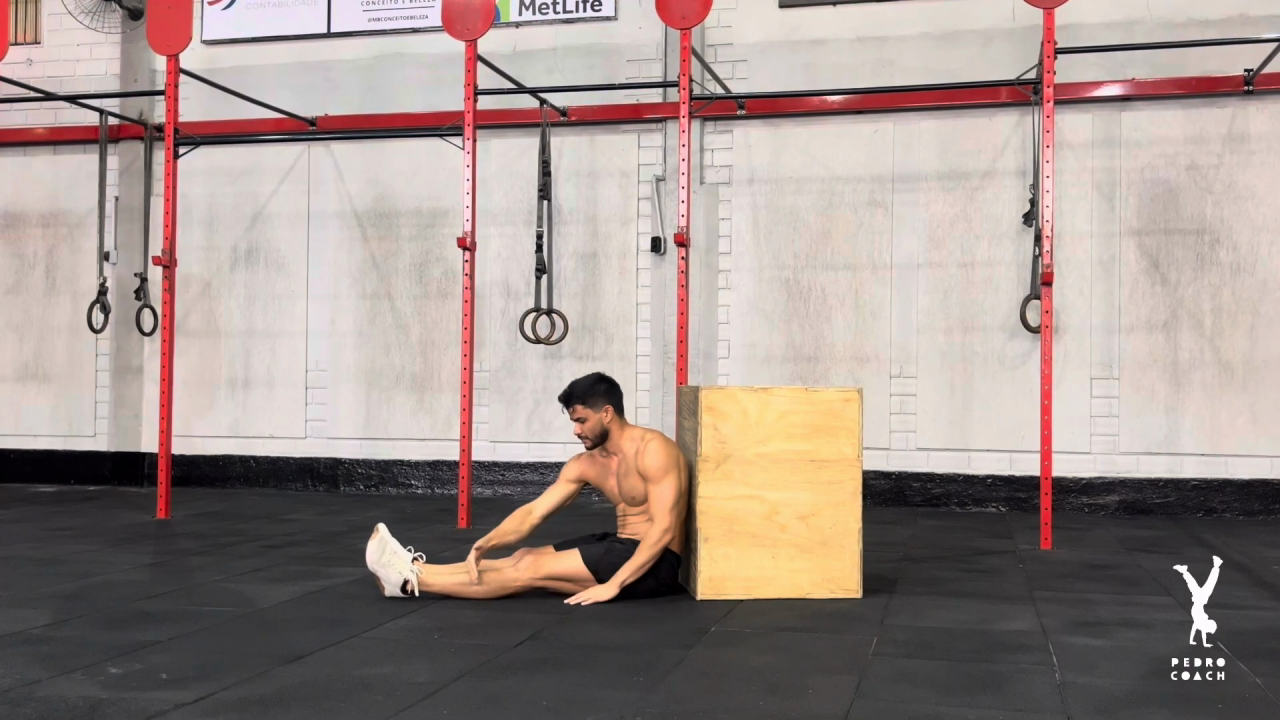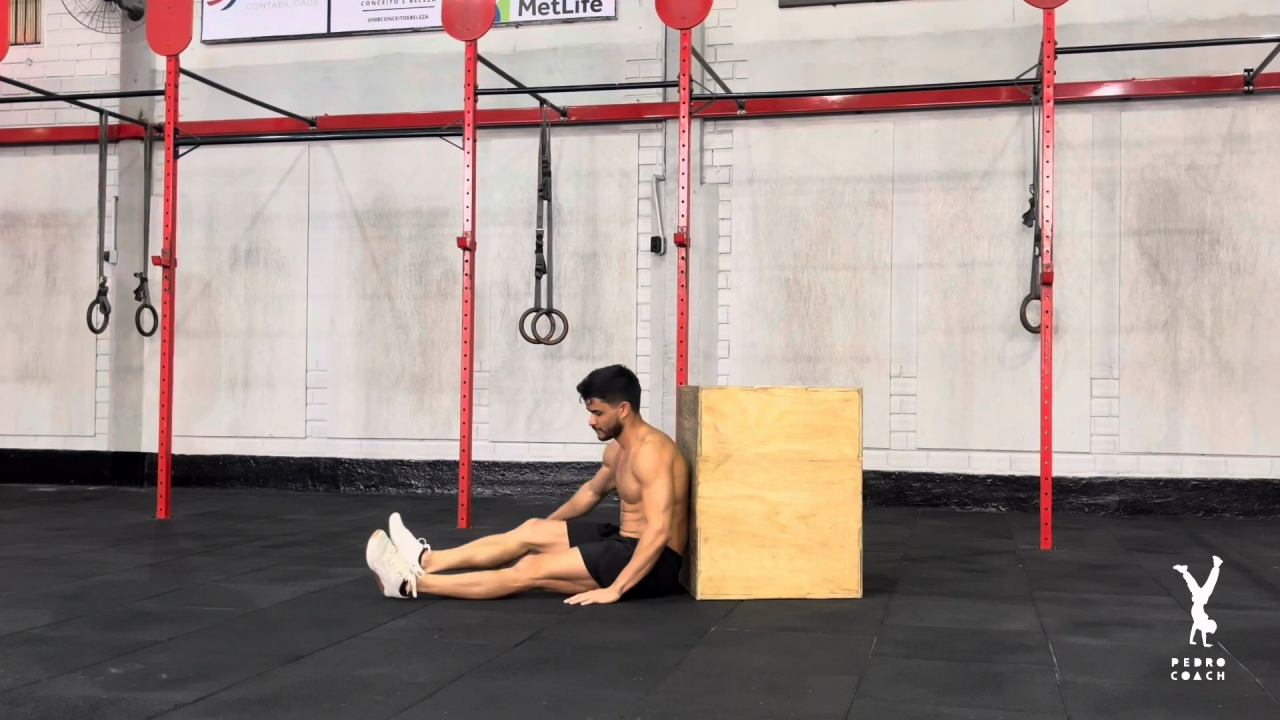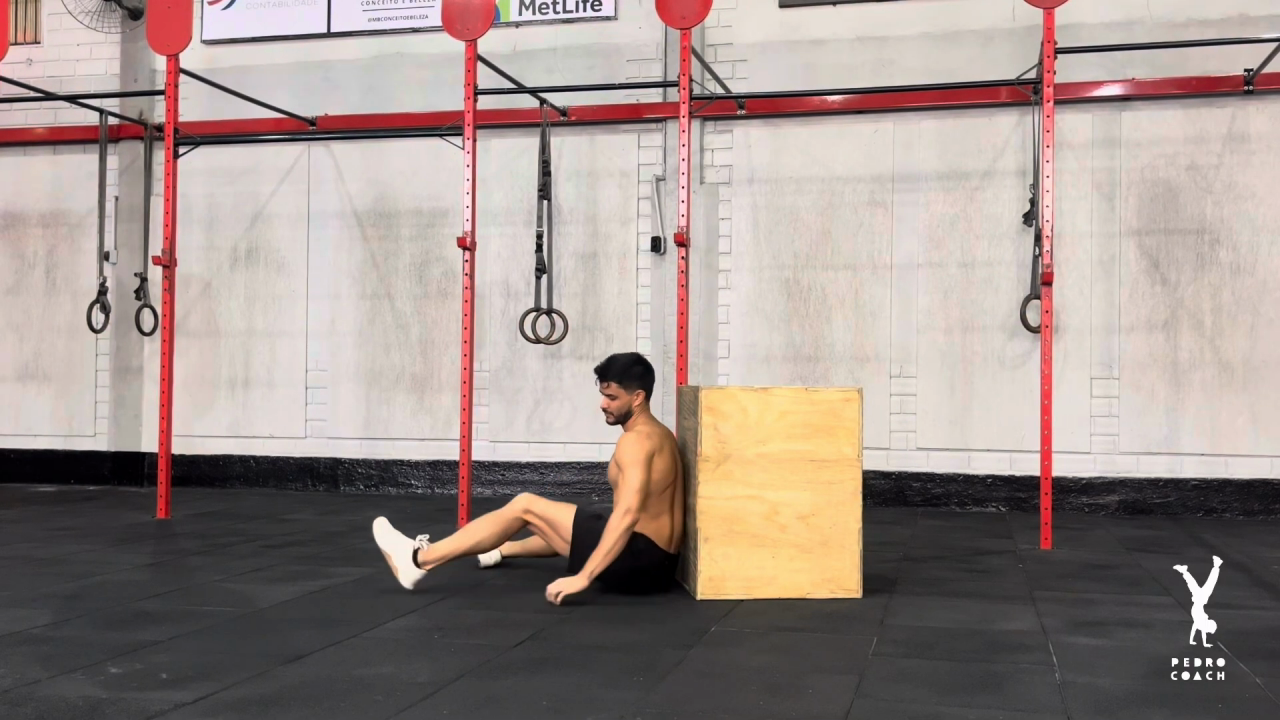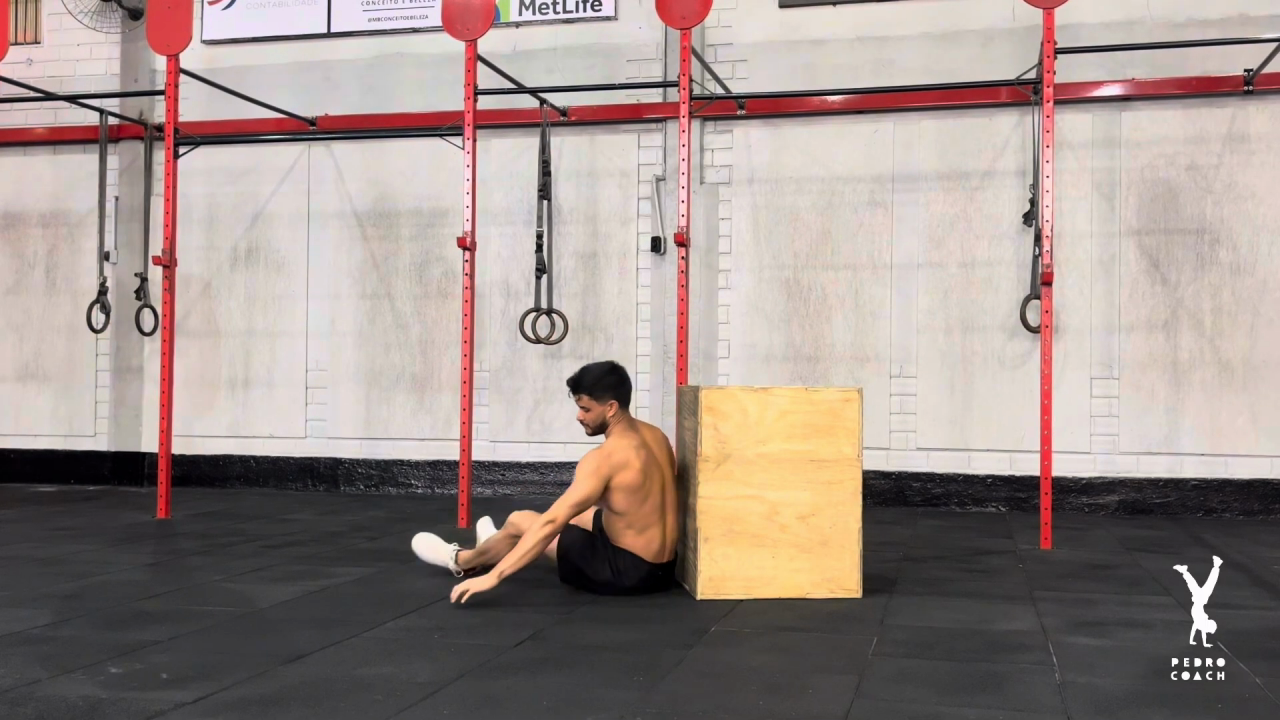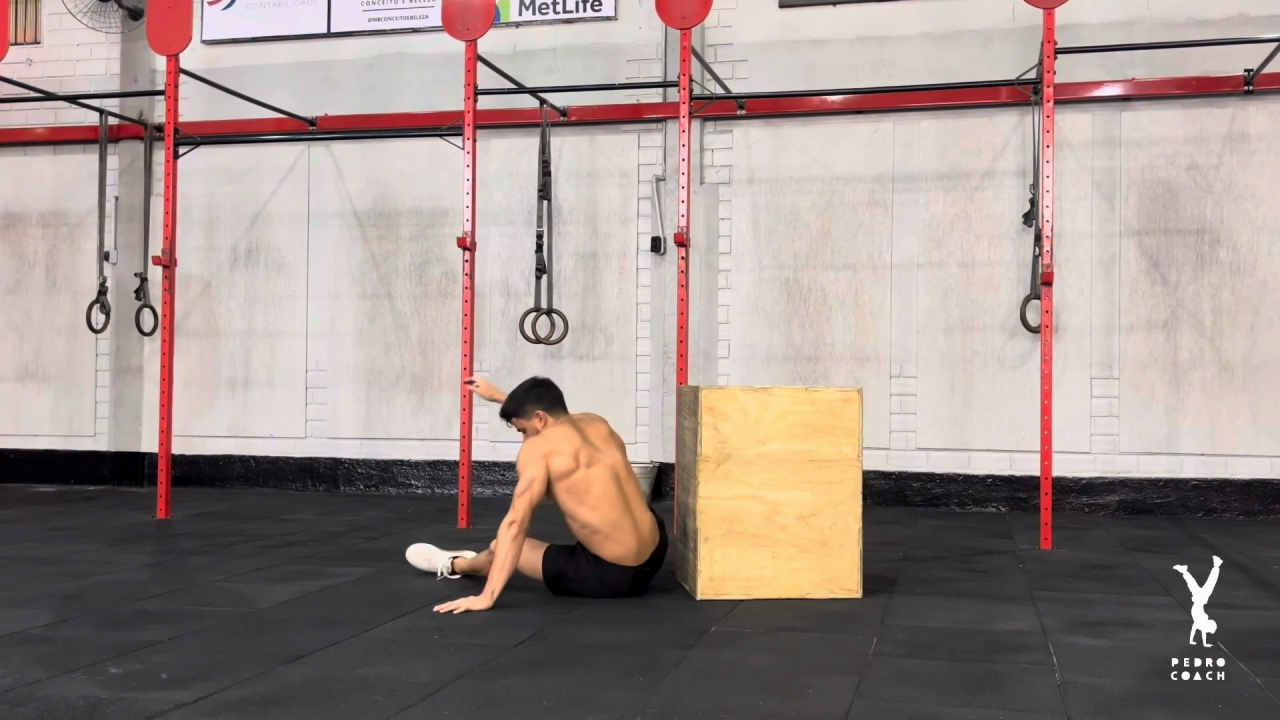
dt=0.4s
person 1, frame 1
left shoulder: (653, 449)
right shoulder: (585, 464)
left elbow: (664, 528)
right elbow: (532, 513)
left wrist: (614, 585)
right wrist: (485, 545)
left hip: (653, 564)
right hip: (623, 547)
left knee: (530, 571)
right knee: (521, 558)
left ankle: (411, 581)
right ankle: (416, 569)
person 1, frame 2
left shoulder: (650, 451)
right shoulder: (619, 449)
left elbow: (660, 532)
right elbow: (594, 490)
left wrist: (615, 589)
right wrist: (555, 525)
left hip: (652, 566)
right hip: (626, 542)
left knee: (531, 571)
right knee: (529, 534)
left ankle: (412, 582)
right ankle: (422, 559)
person 1, frame 3
left shoulder: (637, 440)
right shoulder: (660, 434)
left elbow: (628, 514)
left wrist: (584, 577)
left hip: (638, 561)
right hip: (660, 566)
left knee: (527, 505)
right knee: (577, 527)
left ankle: (419, 559)
right ankle: (503, 549)
person 1, frame 4
left shoulder: (606, 458)
right shoulder: (655, 436)
left elbow: (552, 522)
left wrist: (494, 576)
left hip: (629, 572)
right hip: (662, 569)
left knee: (521, 522)
right knee: (576, 516)
left ankle: (460, 560)
right ankle: (499, 547)
person 1, frame 5
left shoulder: (538, 448)
right shoulder: (597, 425)
left elbow: (514, 526)
left wrist: (487, 596)
right wrist: (501, 396)
left hip: (616, 576)
left knee: (499, 548)
left ankle: (454, 565)
